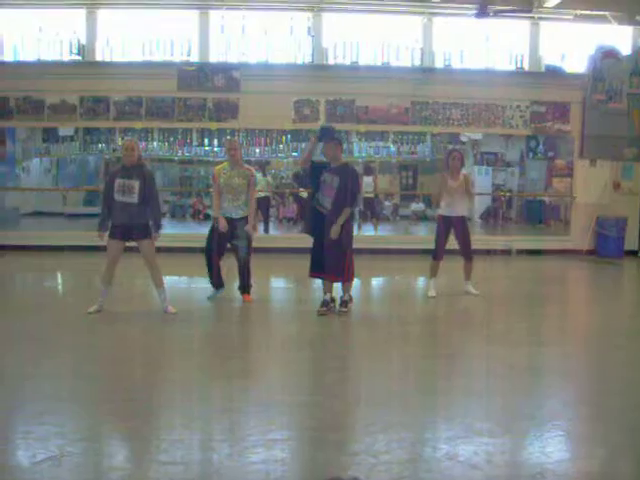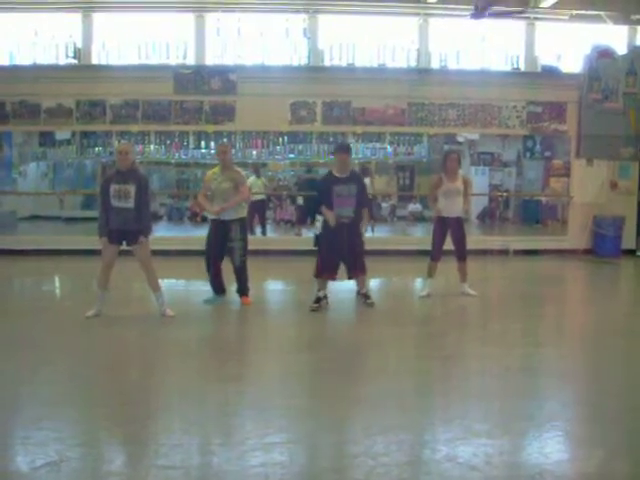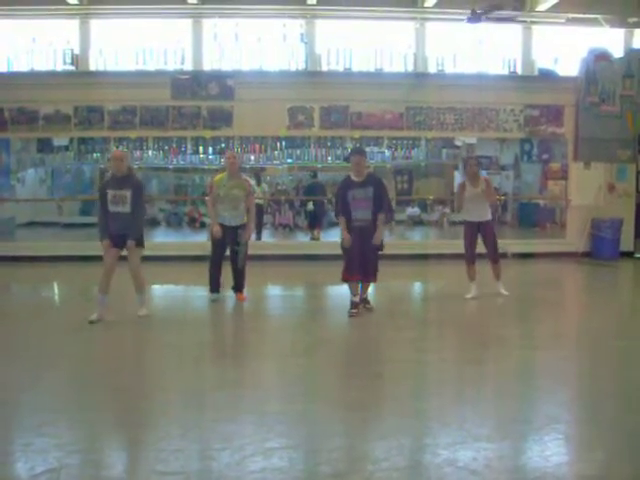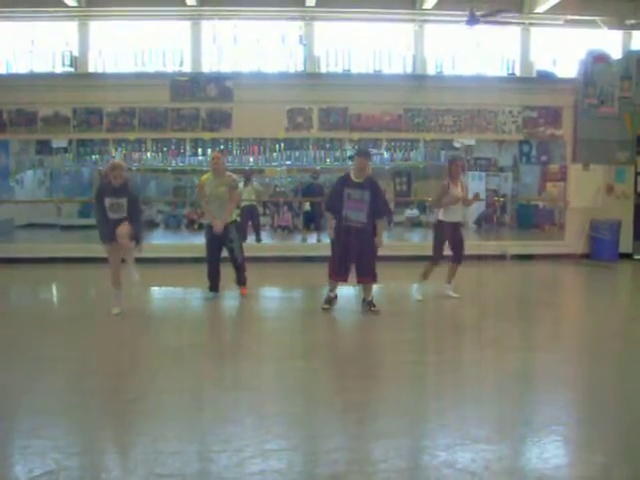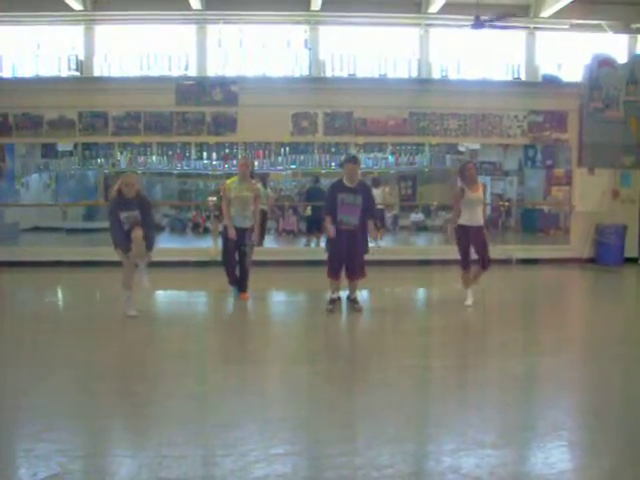
dt=1s
person 1, frame 1
left shoulder: (350, 172)
right shoulder: (323, 168)
left elbow: (350, 203)
right elbow: (304, 163)
left wrist: (338, 224)
right wrist: (315, 142)
left hip: (340, 225)
right hip: (322, 223)
left knee: (343, 261)
right knee: (323, 260)
left ankle: (346, 297)
right ankle: (328, 298)
person 1, frame 2
left shoulder: (357, 178)
right shoulder: (327, 180)
left elbow: (364, 202)
right elbow: (321, 203)
left wrist: (365, 219)
right wrist: (327, 214)
left hip: (353, 227)
right hip: (332, 227)
left knee: (357, 259)
right knee: (325, 261)
left ankle: (363, 291)
right ankle: (321, 295)
person 1, frame 3
left shoulder: (376, 182)
right shoulder: (344, 184)
left elbow: (384, 208)
right elbow: (340, 211)
left wrist: (380, 230)
right wrist: (343, 231)
left hip: (371, 232)
right hip: (352, 232)
left knee: (369, 265)
right knee: (351, 265)
left ankle: (363, 296)
right ankle: (354, 300)
person 1, frame 4
left shoulder: (373, 185)
right shoulder: (341, 182)
left elbow: (381, 213)
right elbow: (330, 208)
left wrist: (379, 234)
right wrist: (330, 227)
left hip: (366, 232)
right hip: (343, 231)
left knee: (367, 267)
right knee: (337, 264)
left ankle: (368, 300)
right ankle: (331, 295)
person 1, frame 5
left shoulder: (365, 189)
right shoulder: (335, 187)
left elbow: (370, 212)
right elbow: (328, 210)
left wrist: (370, 228)
right wrist: (329, 225)
left hip: (357, 234)
right hip: (338, 233)
left knee: (356, 266)
right knee: (334, 265)
left ankle: (352, 297)
right ankle: (334, 297)
person 2, frame 1
left shoulder: (146, 174)
right shoulder: (114, 174)
left elbow: (153, 201)
right elbow: (106, 201)
left wrist: (157, 226)
right wrist: (102, 225)
left hip: (140, 224)
right hip: (119, 225)
left knee: (152, 263)
right knee: (110, 263)
left ankle: (165, 303)
right ankle: (100, 303)
person 2, frame 2
left shoulder: (140, 179)
right shoulder: (109, 180)
left elbow: (145, 207)
right elbow: (103, 208)
left wrist: (145, 232)
right wrist: (102, 232)
left hip: (135, 229)
right hip: (114, 229)
left knee: (148, 266)
right knee: (105, 266)
left ankle: (163, 307)
right ankle: (98, 307)
person 2, frame 3
left shoulder: (136, 184)
right shoulder: (106, 185)
left elbow: (140, 212)
right elbow: (103, 212)
left wrist: (133, 236)
right wrist: (104, 236)
left hip: (133, 234)
right hip: (113, 234)
left knee: (135, 270)
right knee: (107, 270)
left ankle: (142, 305)
right ankle: (100, 310)
person 2, frame 4
left shoulder: (130, 191)
right shoulder: (102, 190)
left elbow: (137, 215)
right elbow: (100, 216)
left wrist: (138, 240)
right wrist: (105, 240)
left hip: (127, 224)
right hip: (110, 230)
left knee: (121, 234)
right knee: (114, 267)
left ankle: (132, 265)
right ankle: (117, 302)
person 2, frame 5
left shoulder: (143, 201)
right shoulder: (115, 202)
left elbow: (149, 223)
right elbow: (115, 227)
left wrist: (149, 248)
right wrist: (126, 249)
left hip: (136, 230)
right hip: (121, 236)
left knee: (137, 236)
right knee: (128, 266)
left ankle: (143, 270)
right ankle: (129, 303)
person 3, frame 1
left shoulder: (249, 172)
right shoulder: (218, 171)
left elbow: (252, 198)
right elbow: (216, 196)
left wrist: (251, 221)
right wrist: (219, 218)
left hip: (242, 219)
right hip: (223, 218)
left knee: (243, 256)
right knee: (212, 253)
left ankle: (245, 290)
right ankle: (217, 286)
person 3, frame 2
left shoulder: (238, 174)
right shoulder: (211, 175)
left elbow: (244, 195)
right elbow: (201, 196)
left wrist: (223, 207)
right wrist: (210, 208)
left hip: (236, 220)
right hip: (217, 221)
left knee: (239, 258)
right knee: (212, 258)
left ankle: (243, 292)
right ankle: (218, 291)
person 3, frame 3
left shoulder: (246, 182)
right shoulder: (217, 181)
left elbow: (251, 207)
right elbow: (210, 203)
left wrist: (250, 228)
right wrist: (215, 224)
left hip: (239, 226)
right hip: (220, 225)
left knee: (239, 260)
right knee: (216, 259)
left ankle: (239, 290)
right ankle: (214, 290)
person 3, frame 4
left shoulder: (231, 179)
right shoulder: (204, 180)
left elbow: (233, 202)
right elbow: (203, 203)
left wrist: (222, 221)
right wrist: (213, 220)
left hip: (230, 222)
right hip: (212, 224)
left knee: (237, 256)
right knee: (212, 259)
left ankle: (242, 283)
right ankle: (213, 289)
person 3, frame 5
left shoulder: (255, 187)
right shoulder: (229, 184)
left elbow: (257, 210)
right elbow: (225, 207)
left wrist: (256, 231)
right wrist: (230, 227)
left hip: (247, 228)
right hip: (231, 226)
left knee: (245, 261)
right knee: (228, 258)
left ankle: (243, 289)
right ankle: (234, 282)
person 4, frame 1
left shoulder: (465, 178)
right shoulder: (443, 177)
left elbow: (470, 195)
right elbow: (437, 197)
left wrist: (465, 188)
right wrist: (447, 190)
left hip: (460, 218)
right hip: (444, 217)
left knee: (468, 252)
right knee: (438, 251)
left ankle: (468, 284)
right ankle: (432, 285)
person 4, frame 2
left shoulder: (464, 180)
right shoulder: (439, 179)
left elbow: (466, 197)
right elbow: (431, 199)
left wrist: (466, 206)
right wrist: (435, 207)
left hip: (457, 219)
right hip: (441, 218)
left knee: (462, 253)
right knee: (435, 252)
left ankle: (464, 286)
right ankle: (428, 286)
person 4, frame 3
left shoulder: (486, 181)
right shoulder: (463, 185)
left elbow: (493, 200)
right elbow: (458, 208)
left wrist: (487, 192)
right wrist: (459, 199)
left hip: (486, 221)
right hip: (470, 222)
left knee: (494, 254)
right knee: (469, 256)
left ankle: (499, 285)
right ankle: (473, 288)
person 4, frame 4
left shoulder: (462, 184)
right shoulder: (446, 184)
left elbow: (465, 203)
right elbow: (436, 204)
left wrist: (474, 200)
right wrist: (450, 201)
left hip: (456, 224)
right hip: (443, 223)
left knee: (458, 256)
right knee: (436, 257)
left ankle: (448, 287)
right ankle: (419, 287)
person 4, frame 5
left shoulder: (482, 188)
right shoulder: (462, 190)
left elbow: (483, 208)
right elbow: (456, 210)
left wrist: (484, 227)
right wrist: (453, 228)
left hip: (478, 228)
right hip: (464, 227)
left knee: (486, 261)
right knee: (465, 261)
left ankle: (470, 284)
right ankle: (468, 294)
